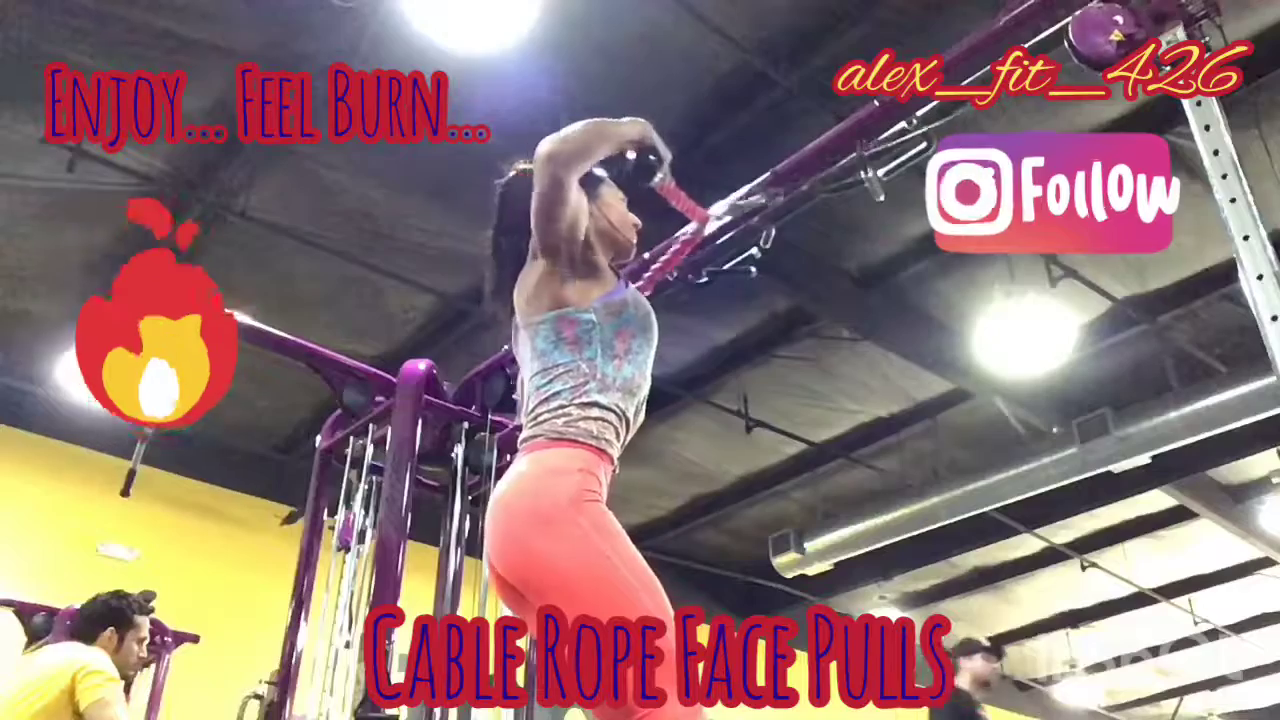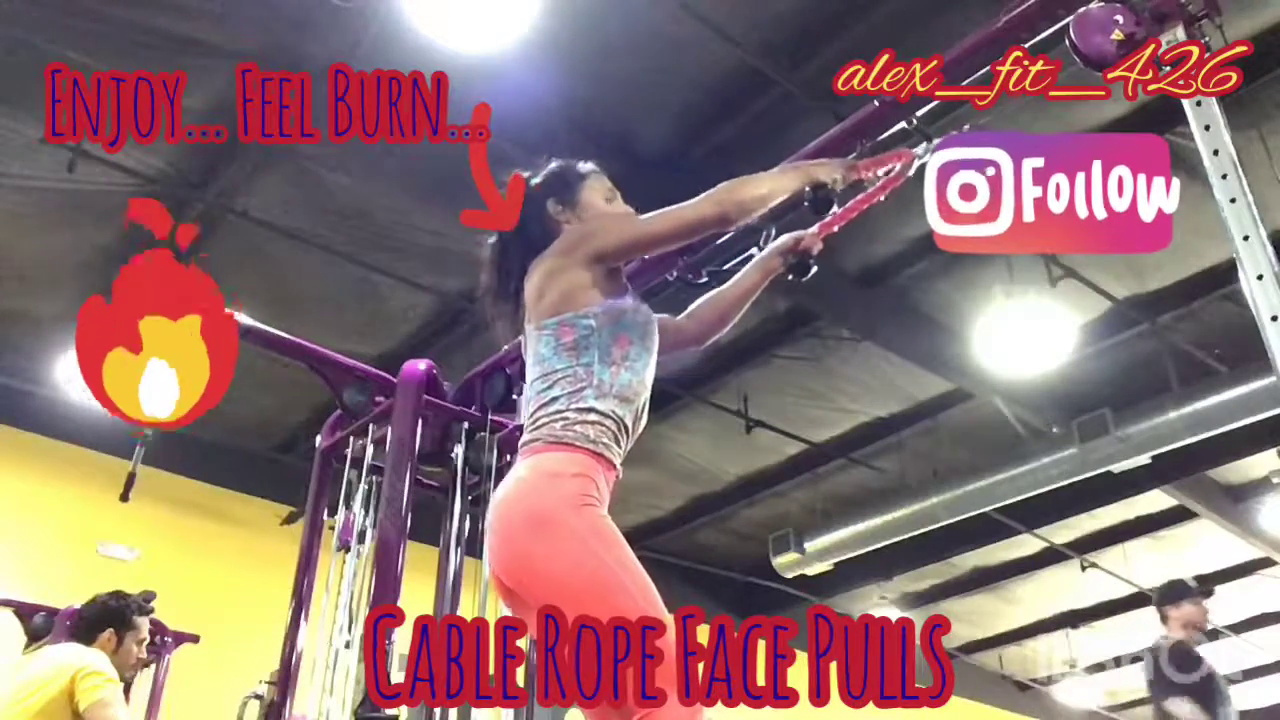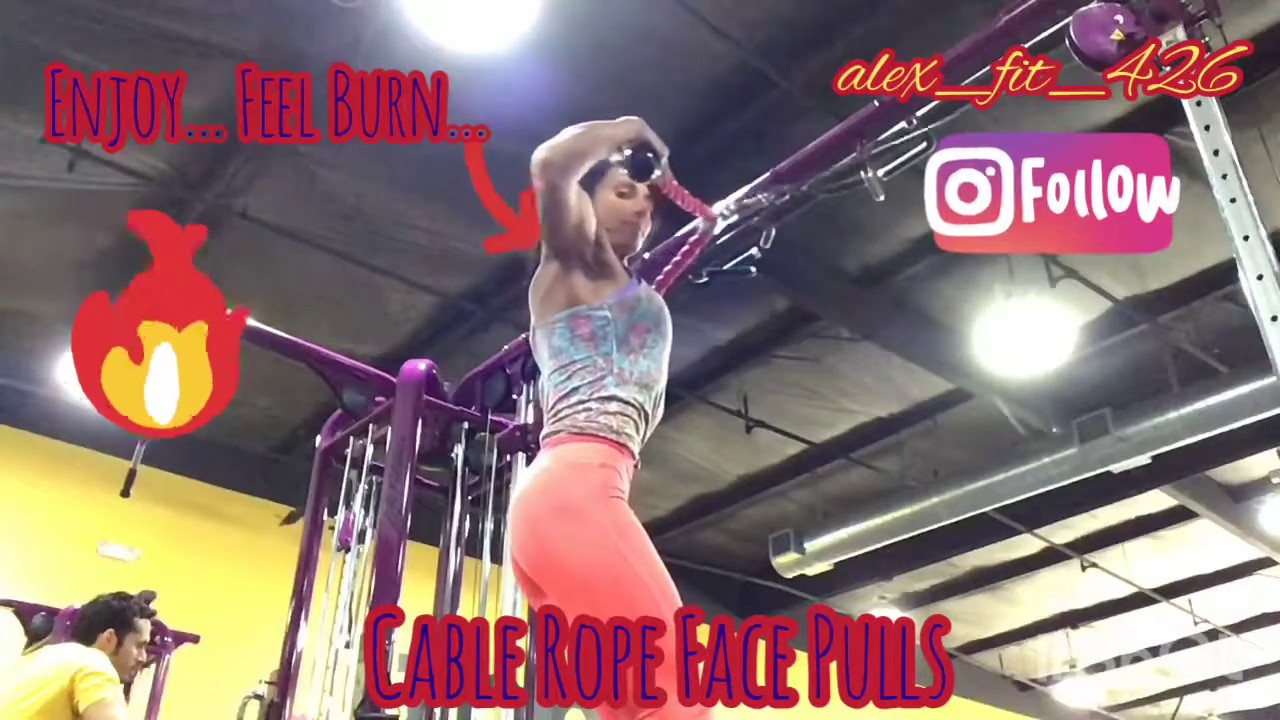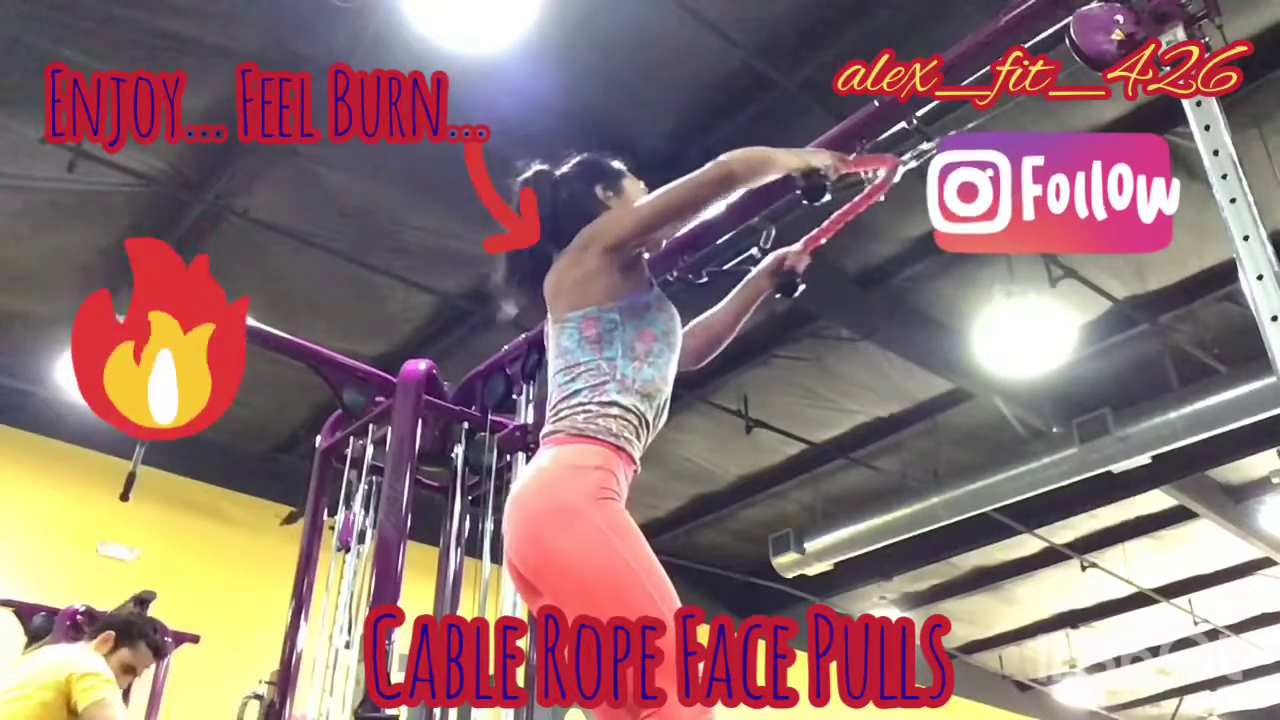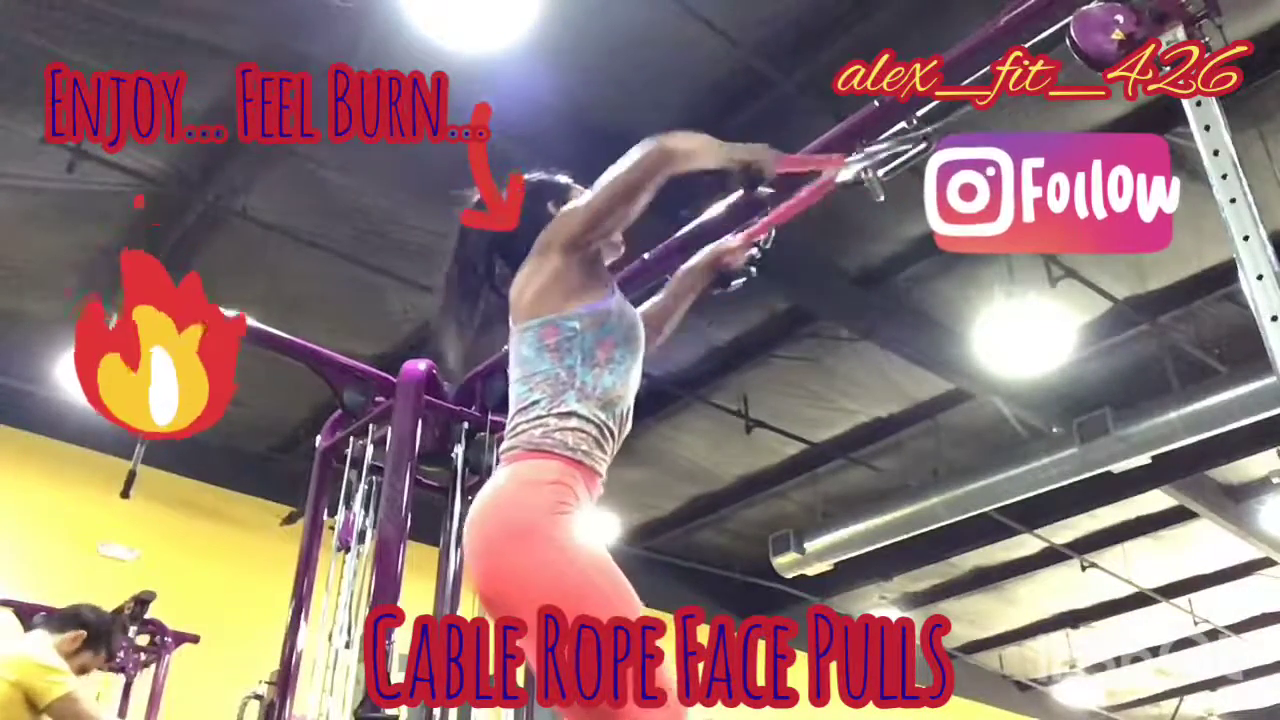
dt=1s
person 1, frame 1
left shoulder: (552, 289)
right shoulder: (563, 253)
right elbow: (556, 154)
left wrist: (618, 314)
right wrist: (636, 132)
left hip: (534, 508)
right hip: (554, 497)
person 1, frame 2
left shoulder: (604, 307)
right shoulder: (573, 250)
left elbow: (690, 328)
right elbow: (718, 208)
left wrist: (776, 257)
right wrist: (806, 172)
left hip: (542, 510)
right hip: (550, 501)
person 1, frame 3
left shoulder: (593, 295)
right shoulder: (574, 255)
right elbow: (550, 163)
left wrist: (637, 314)
right wrist: (626, 132)
left hip: (560, 501)
right hip: (574, 491)
person 1, frame 4
left shoulder: (587, 286)
right shoulder: (599, 244)
left elbow: (690, 347)
right elbow: (725, 171)
left wrist: (767, 275)
right wrist: (804, 159)
left hip: (554, 502)
right hip: (570, 493)
person 1, frame 5
left shoulder: (566, 300)
right shoulder: (560, 251)
left elbow: (627, 342)
right elbow: (661, 153)
left wrist: (704, 267)
right wrist: (745, 156)
left hip: (524, 522)
right hip: (529, 513)
